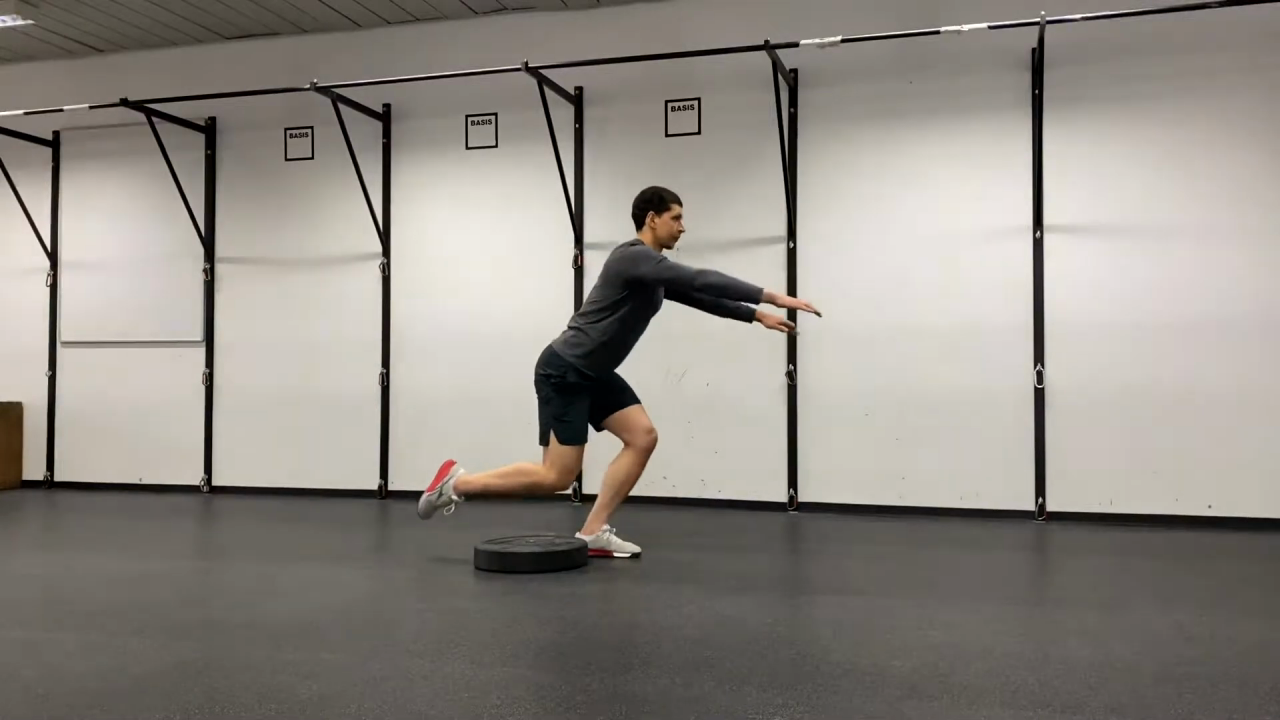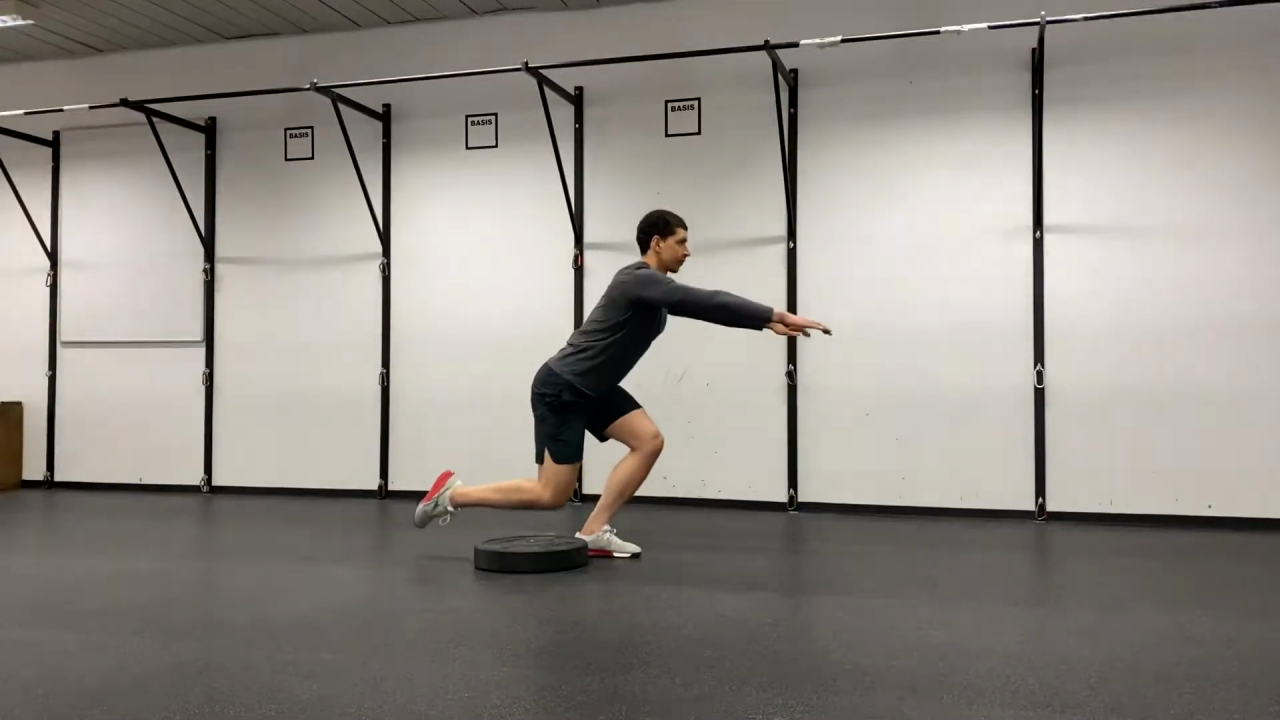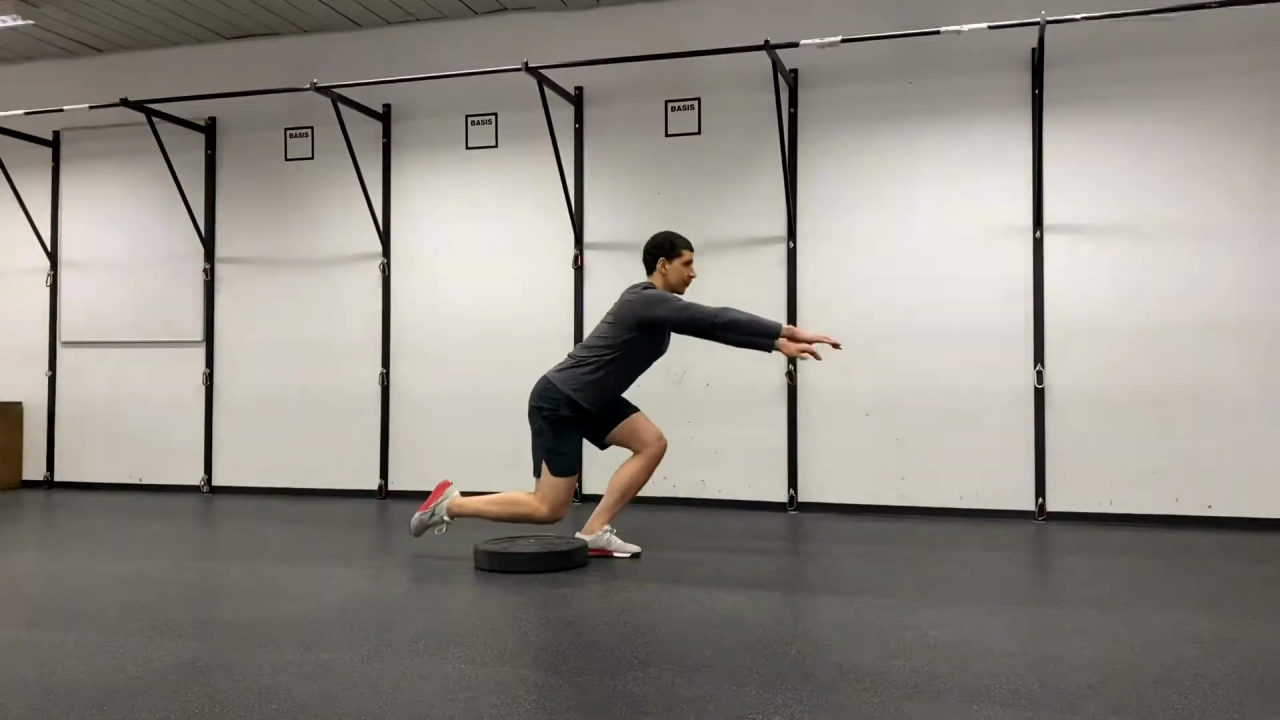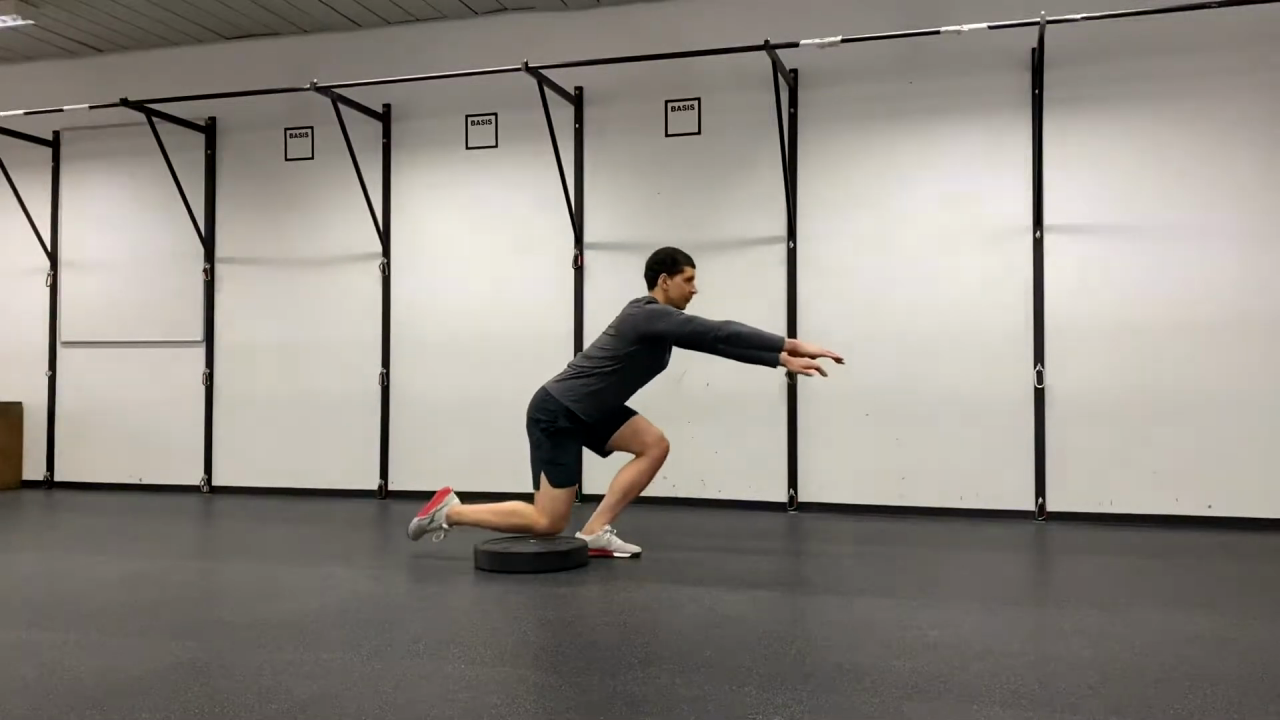
dt=0.3s
person 1, frame 1
left shoulder: (651, 271)
right shoulder: (633, 257)
left elbow: (696, 295)
right elbow: (699, 280)
left wrist: (756, 315)
right wrist: (769, 296)
left hip: (592, 372)
right hip: (565, 371)
left knee: (643, 437)
right knee: (557, 477)
left ankle: (594, 532)
right ankle: (457, 483)
person 1, frame 2
left shoulder: (655, 290)
right shoulder: (639, 281)
left elbow: (705, 308)
right elbow: (708, 302)
left wrist: (768, 323)
right wrist: (779, 314)
left hip: (590, 387)
right hip: (560, 389)
left knee: (649, 440)
right knee: (551, 494)
left ankle: (594, 533)
right ankle: (452, 494)
person 1, frame 3
left shoulder: (660, 308)
right shoulder: (646, 302)
left elbow: (711, 327)
right elbow: (716, 319)
left wrist: (778, 344)
right wrist: (789, 330)
left hip: (588, 400)
right hip: (558, 402)
left knee: (653, 443)
right knee: (548, 509)
left ankle: (595, 532)
right ankle: (449, 505)
person 1, frame 4
left shoulder: (662, 321)
right shoulder: (648, 316)
left elbow: (715, 342)
right elbow: (718, 333)
left wrist: (782, 359)
right wrist: (792, 345)
left hip: (586, 409)
right hip: (556, 413)
left knee: (655, 446)
right knee: (548, 522)
left ankle: (596, 532)
right ankle: (447, 511)
